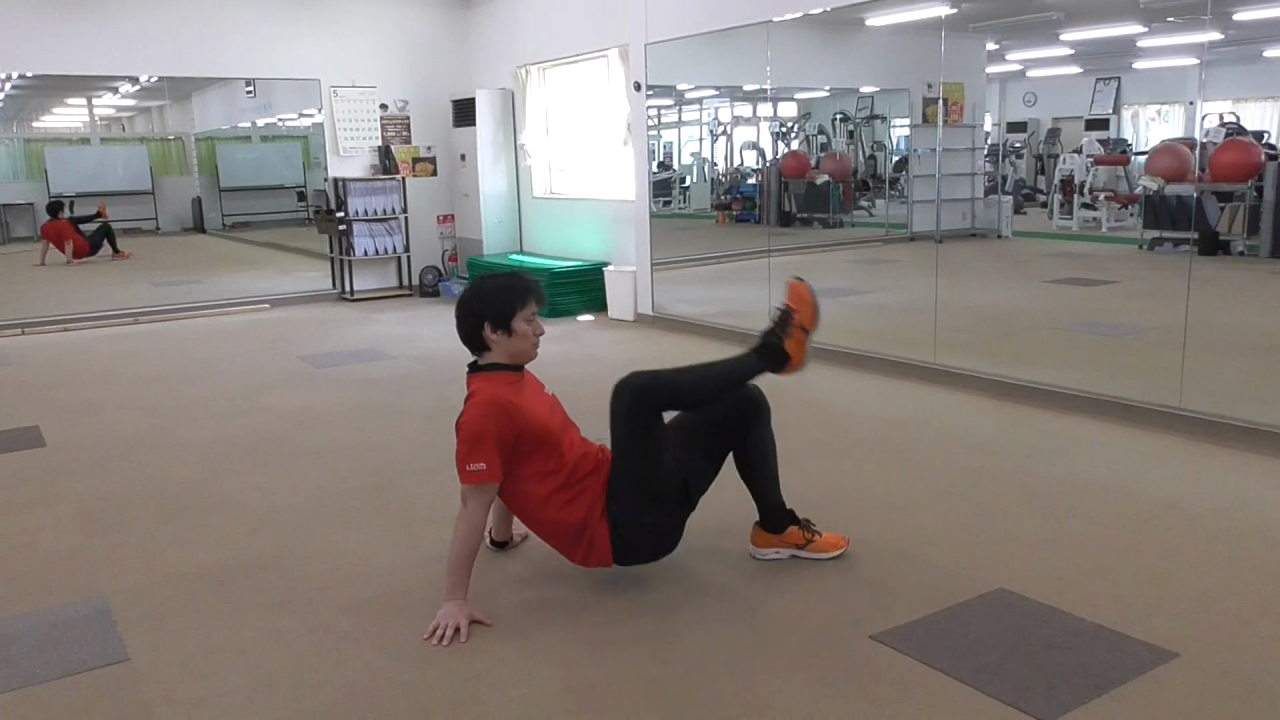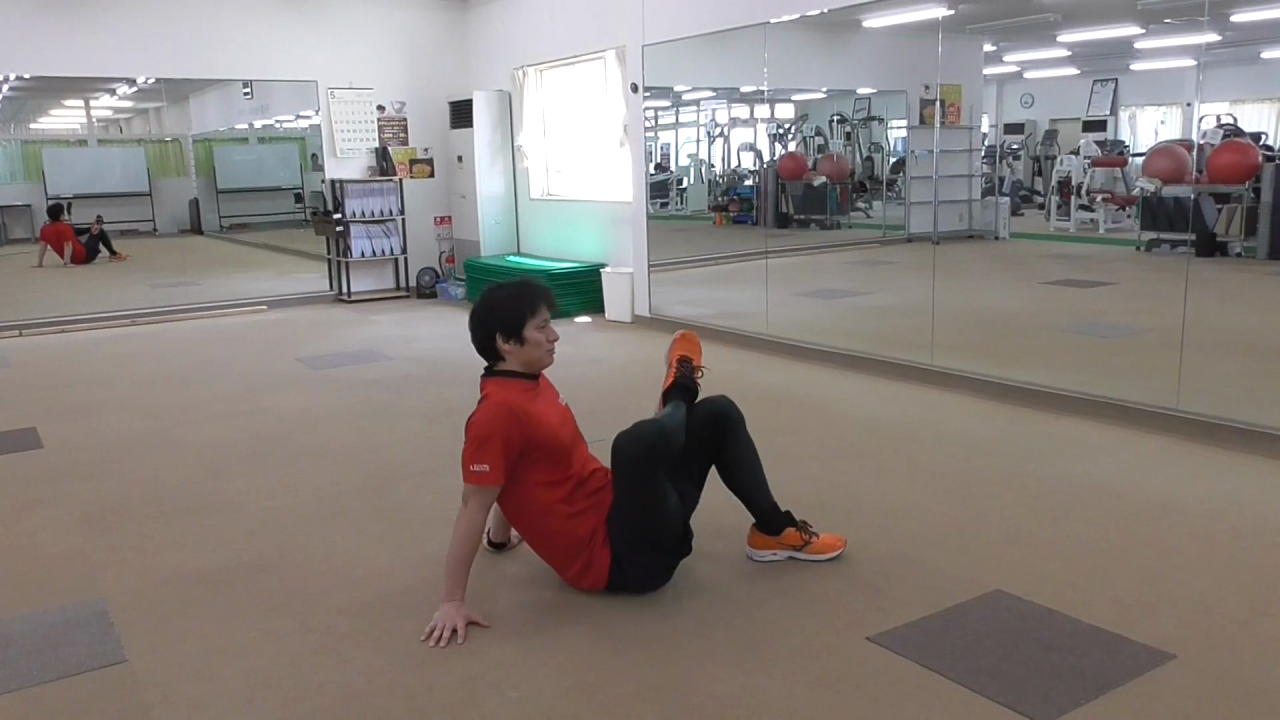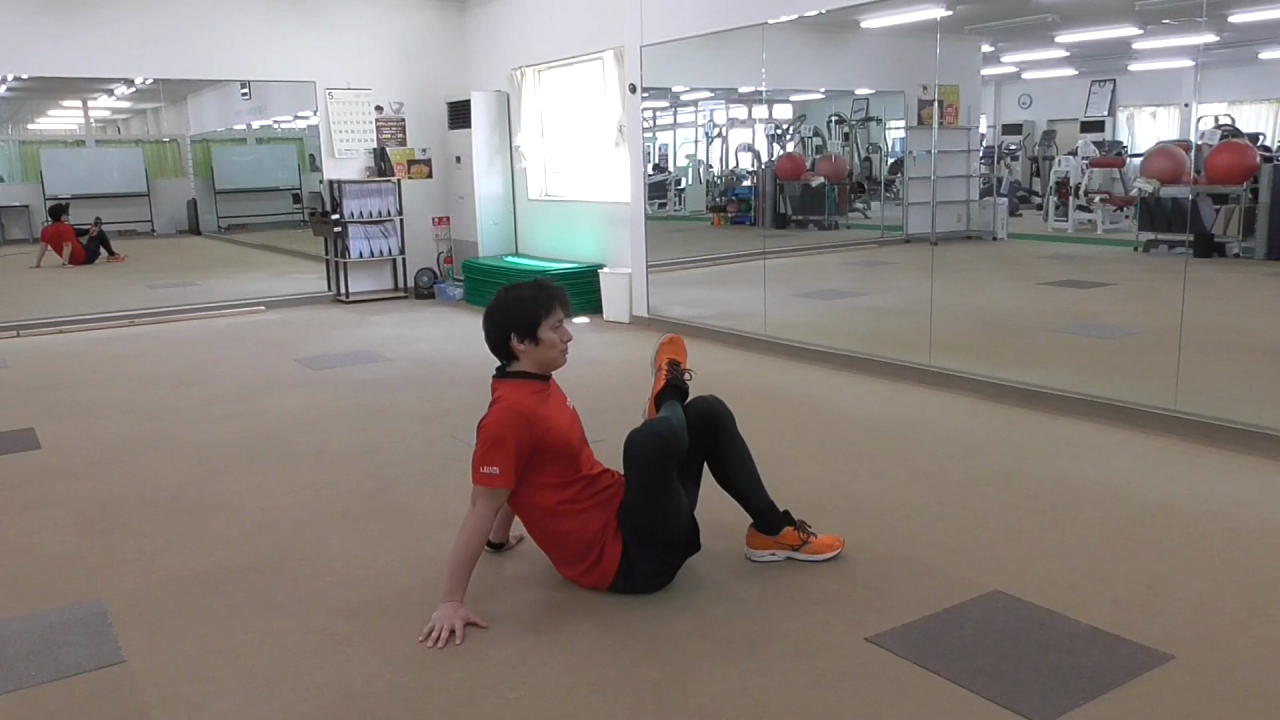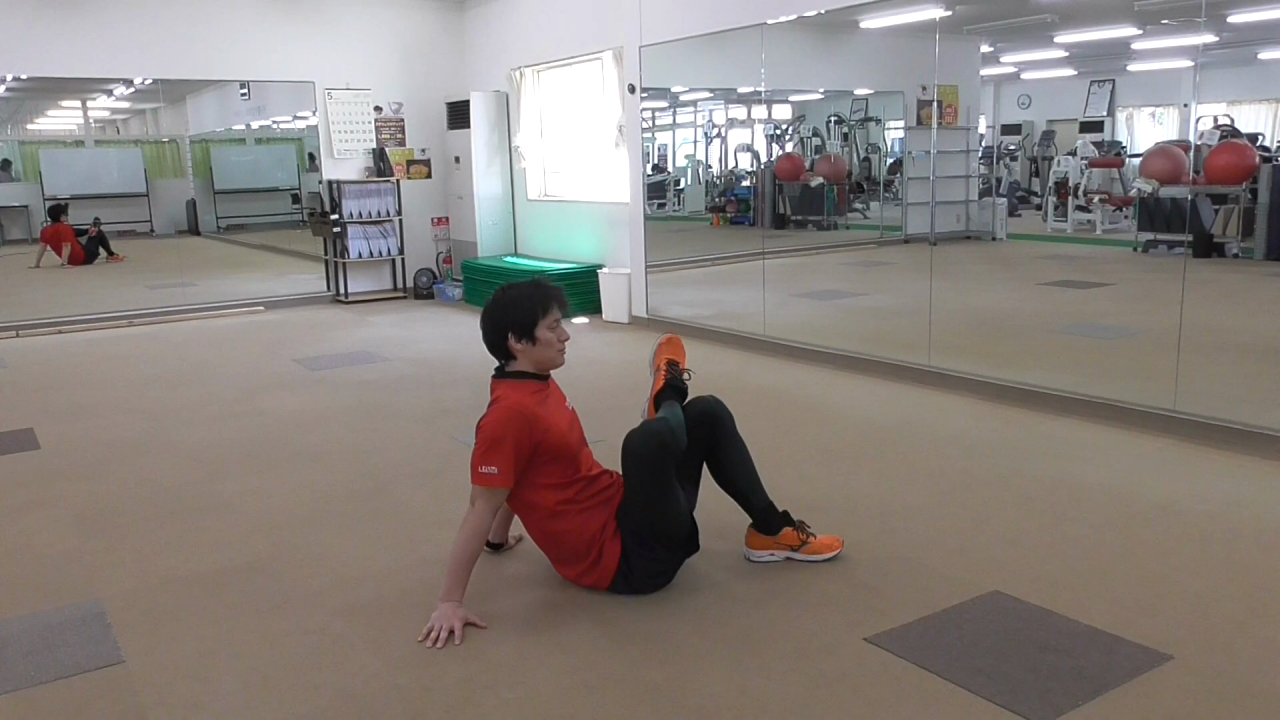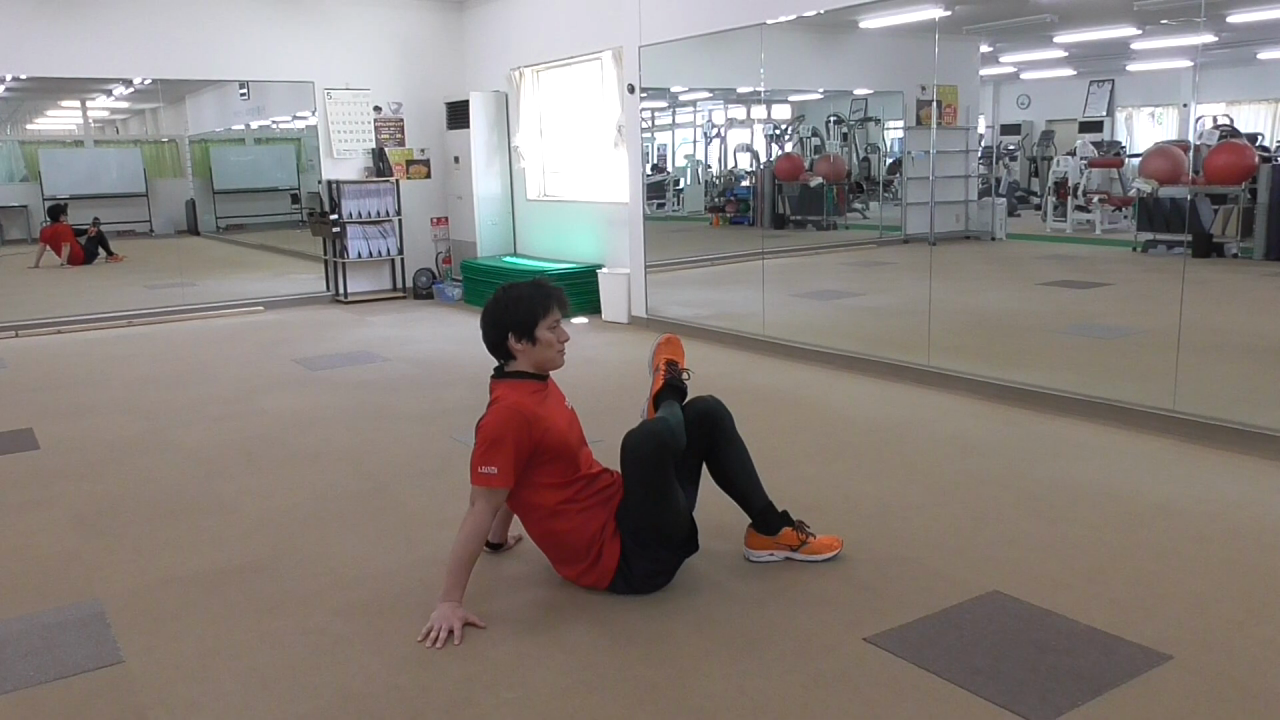
dt=1s
person 1, frame 1
left shoulder: (513, 378)
right shoulder: (488, 406)
left elbow: (517, 470)
right elbow: (473, 504)
left wrist: (502, 535)
right wrist: (455, 601)
left hip: (617, 490)
right hip: (621, 526)
left knee: (745, 402)
right knee: (636, 392)
left ankle: (776, 529)
right ankle: (770, 355)
person 1, frame 2
left shoulder: (531, 383)
right shoulder: (499, 411)
left elbow: (520, 477)
right elbow: (475, 505)
left wrist: (501, 536)
right wrist: (452, 602)
left hip: (616, 513)
right hip: (618, 555)
left knee: (720, 414)
right knee: (640, 441)
left ankle: (773, 531)
right ankle: (678, 399)
person 1, frame 3
left shoulder: (538, 384)
right shoulder: (512, 412)
left elbow: (524, 480)
right elbow: (483, 505)
left wrist: (500, 538)
right wrist: (451, 602)
left hip: (620, 514)
right hip: (625, 557)
left knee: (709, 413)
right knee: (653, 437)
left ankle: (772, 531)
right ankle: (669, 400)
person 1, frame 4
left shoulder: (538, 384)
right shoulder: (510, 412)
left elbow: (524, 479)
right elbow: (482, 506)
left wrist: (500, 539)
right wrist: (450, 602)
left hip: (618, 513)
right hip: (625, 557)
left knee: (708, 413)
right knee: (650, 438)
left ankle: (771, 530)
right ankle: (668, 400)
person 1, frame 5
left shoulder: (538, 384)
right shoulder: (510, 412)
right elbow: (482, 506)
left wrist: (499, 539)
right wrist: (449, 603)
left hip: (620, 513)
right hip: (624, 557)
left knee: (708, 414)
right knee: (648, 438)
left ankle: (771, 530)
right ankle: (666, 401)
